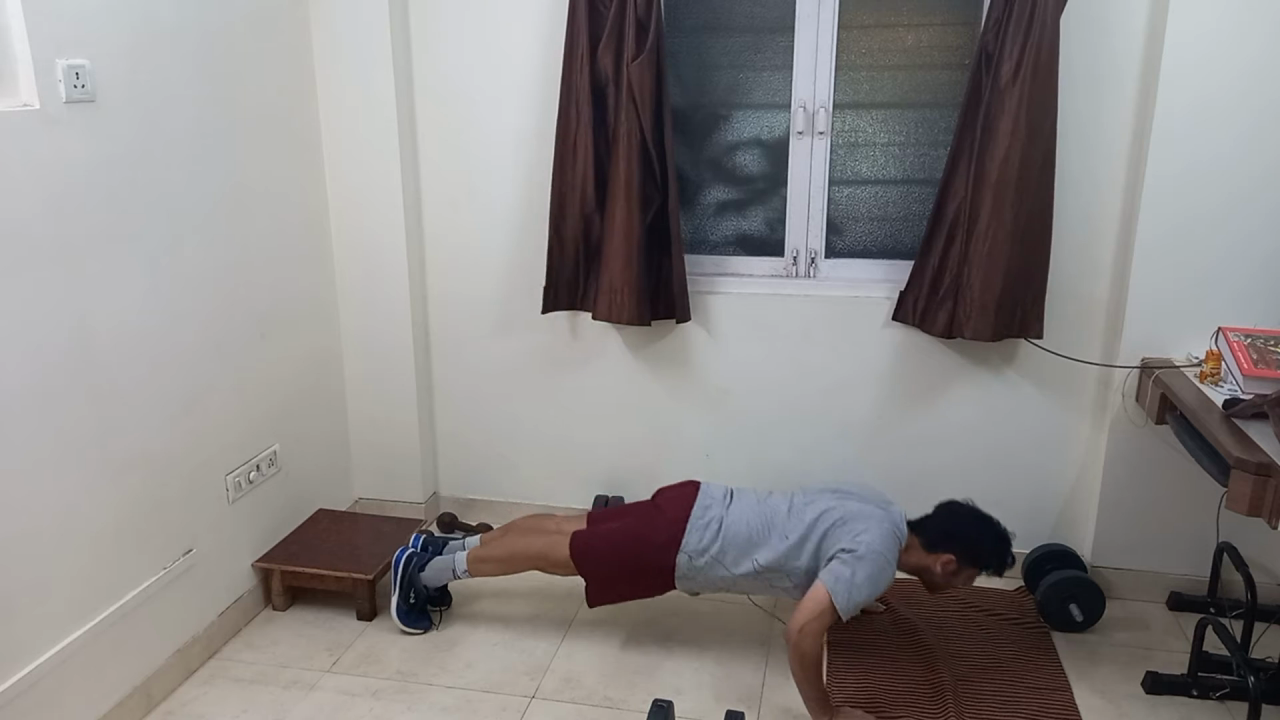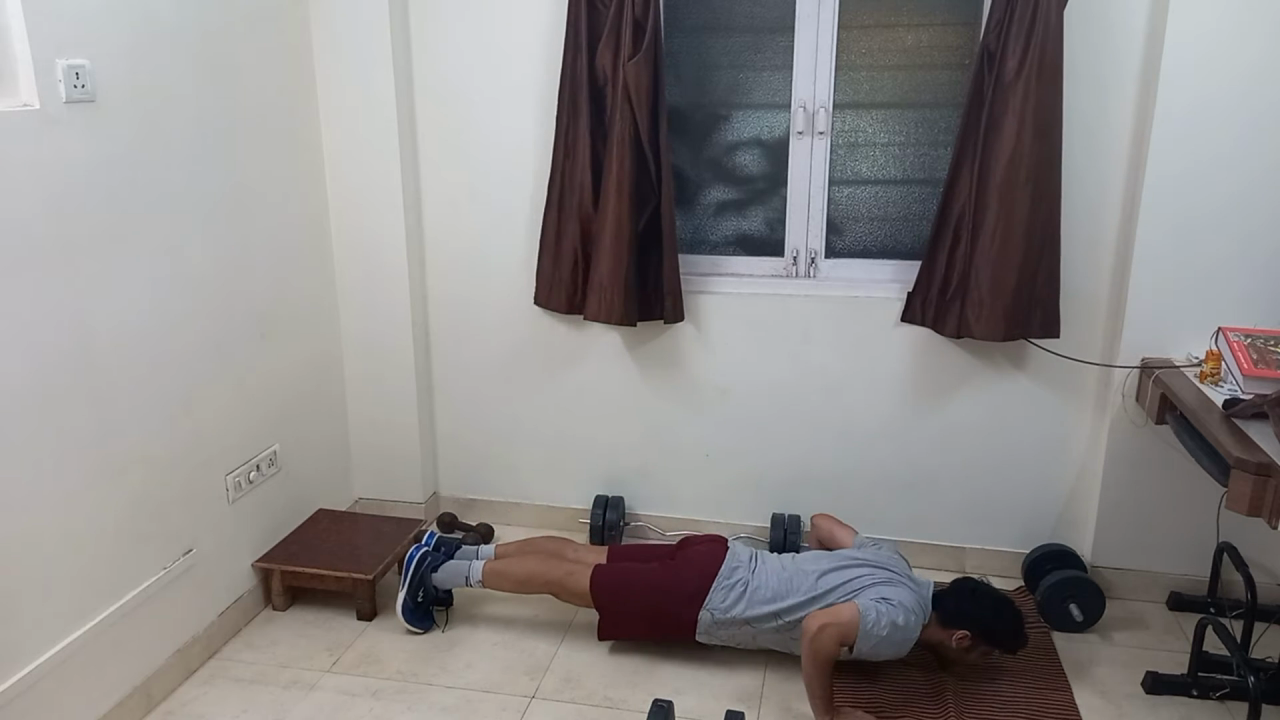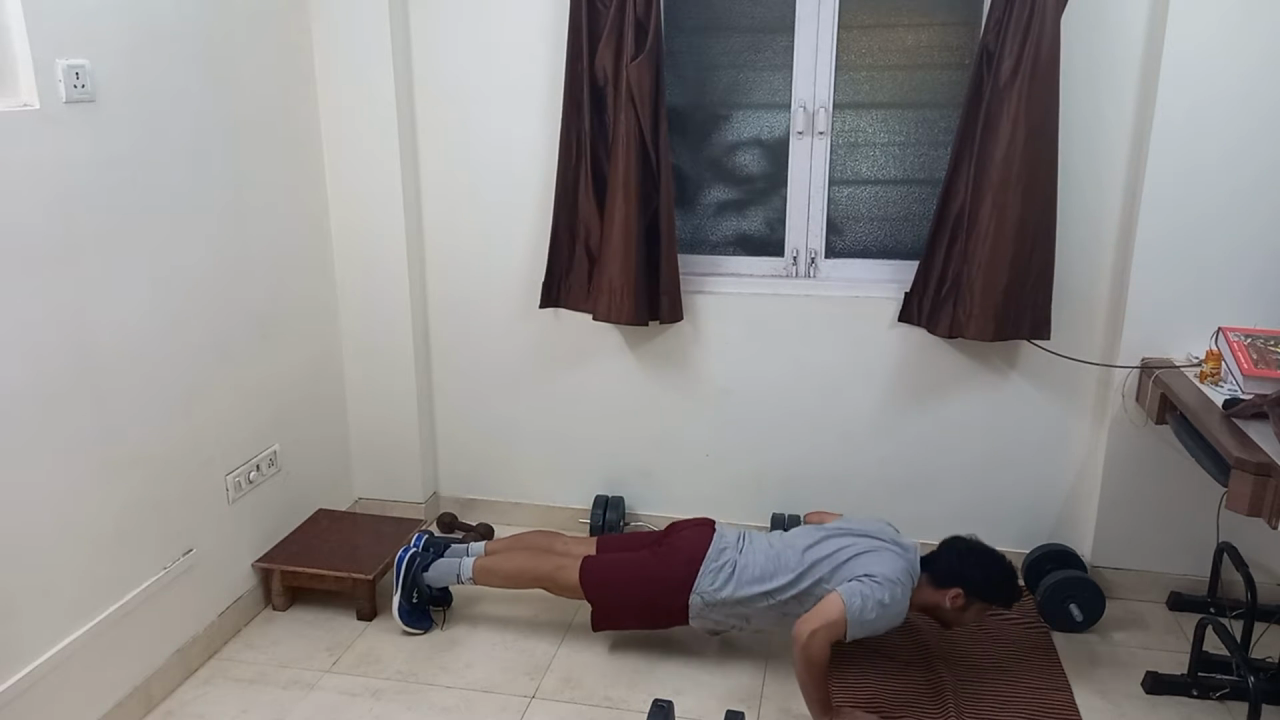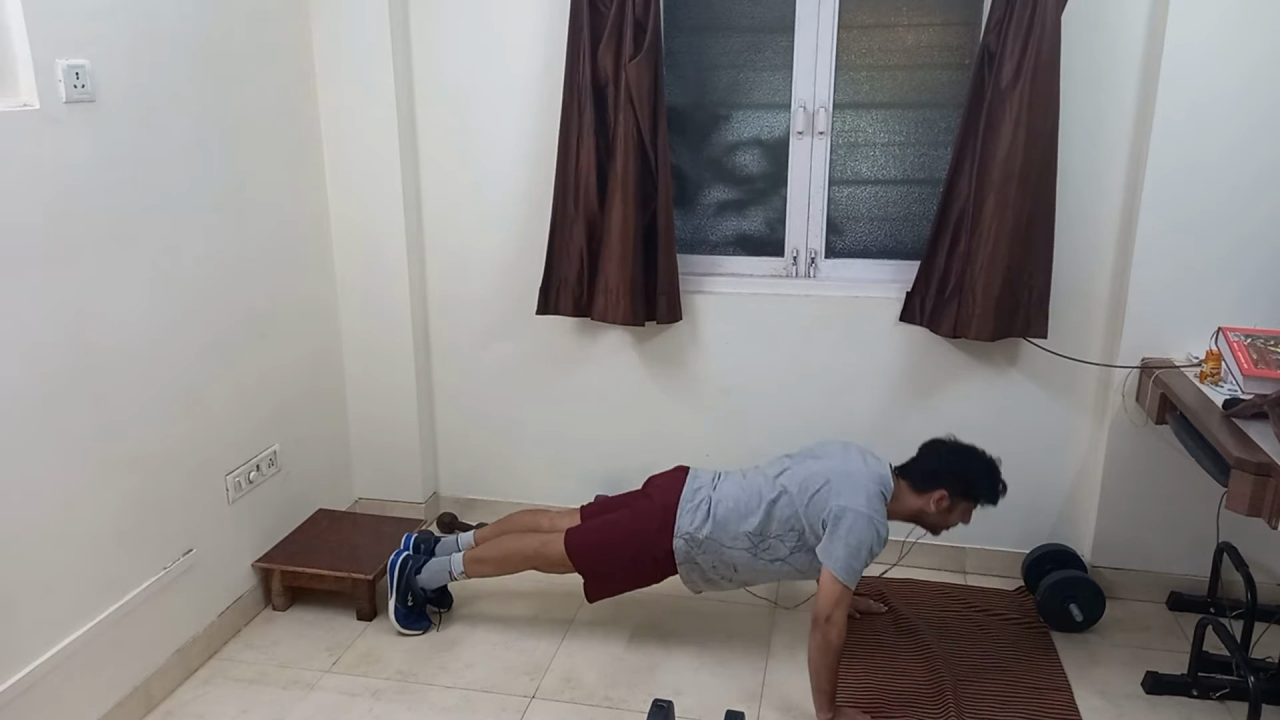
dt=0.7s
person 1, frame 1
left shoulder: (881, 511)
right shoulder: (877, 560)
right elbow: (801, 630)
left wrist: (845, 596)
left hip: (695, 508)
right hip: (685, 545)
left knee: (565, 529)
right knee: (554, 553)
left ankle: (441, 549)
right ankle: (428, 569)
person 1, frame 2
left shoulder: (893, 564)
right shoulder: (899, 622)
left elbow: (822, 522)
right elbow: (820, 630)
left hip: (717, 560)
right hip: (706, 601)
left knee: (583, 558)
right knee: (570, 583)
left ankle: (455, 552)
right ankle: (442, 572)
person 1, frame 3
left shoulder: (893, 544)
right shoulder: (889, 593)
left elbow: (819, 516)
right elbow: (808, 634)
left hip: (708, 544)
right hip: (694, 583)
left knee: (572, 549)
right knee: (561, 575)
left ankle: (445, 551)
right ankle: (432, 569)
person 1, frame 4
left shoulder: (865, 464)
right shoulder: (864, 514)
right elbow: (827, 620)
left wrist: (840, 586)
left hip: (686, 494)
right hip: (680, 534)
left knee: (556, 525)
right knee: (548, 552)
left ankle: (439, 547)
right ankle: (426, 572)
